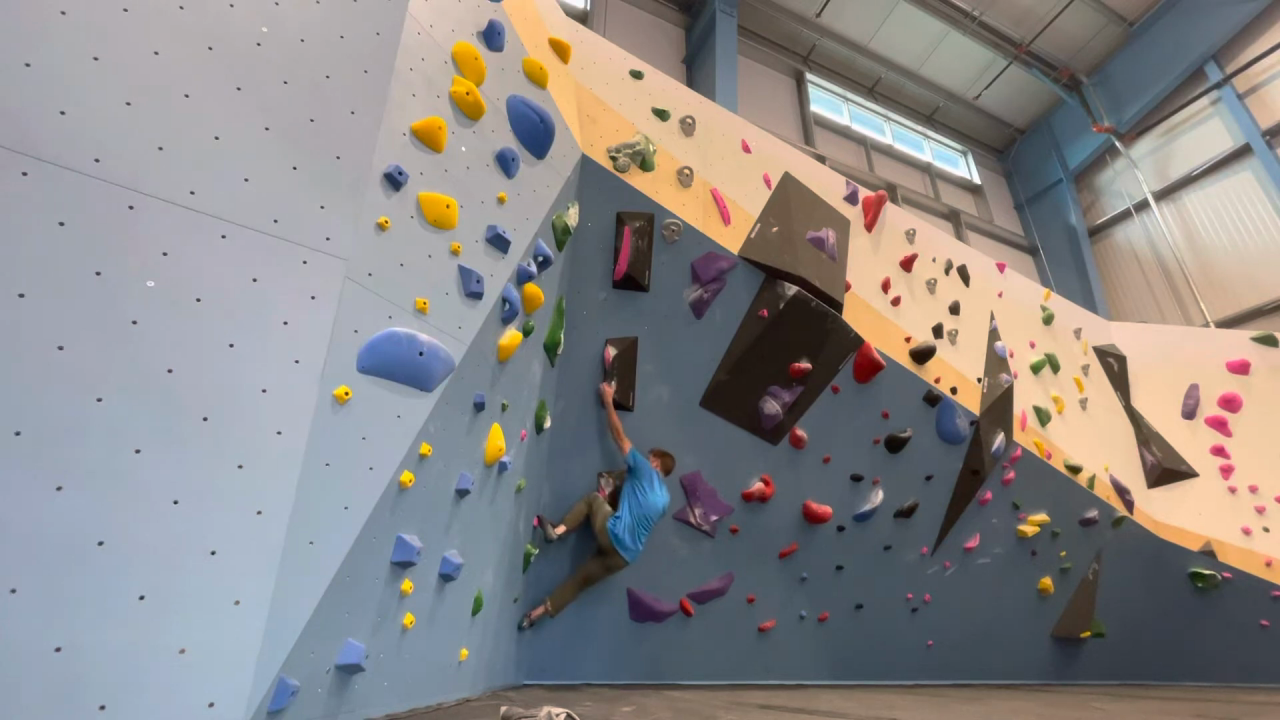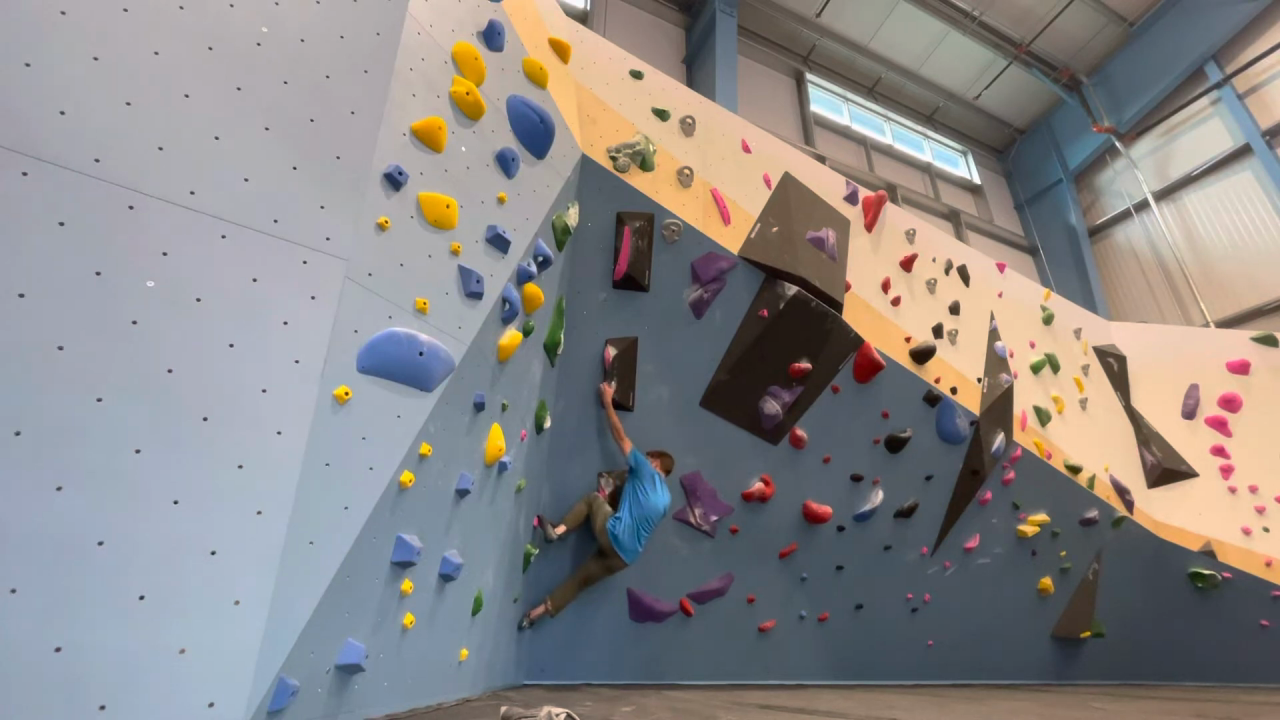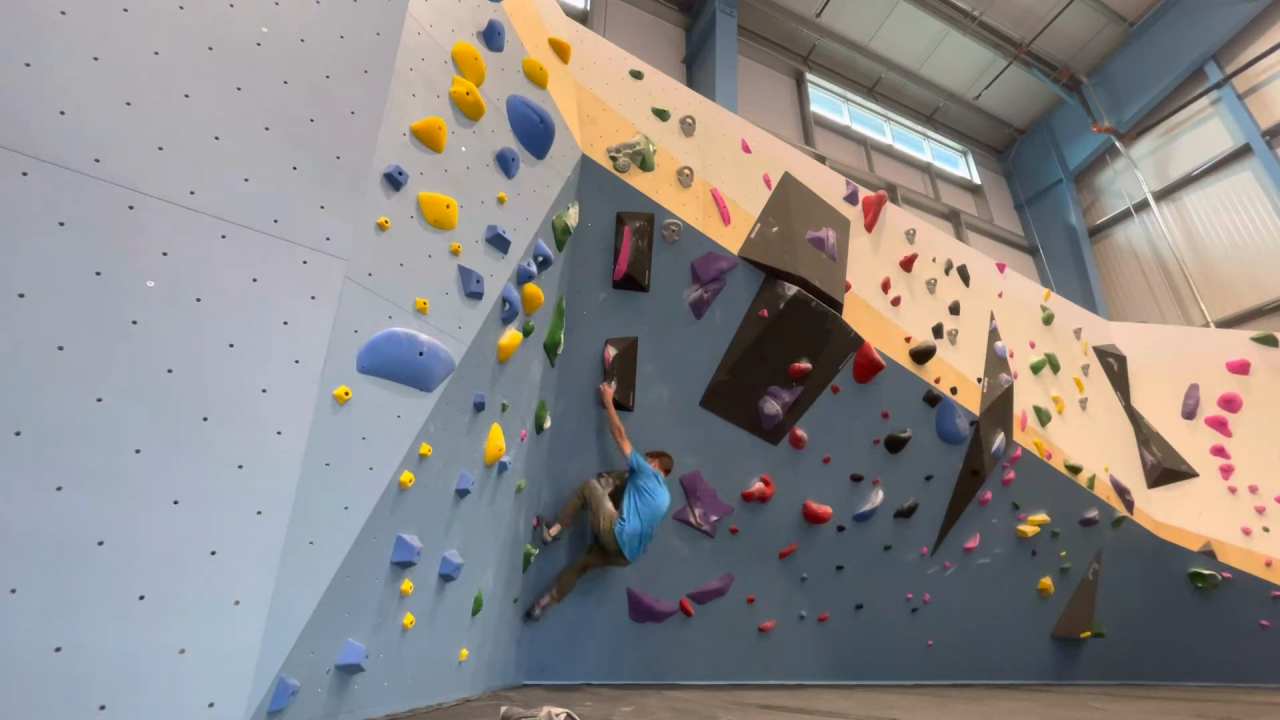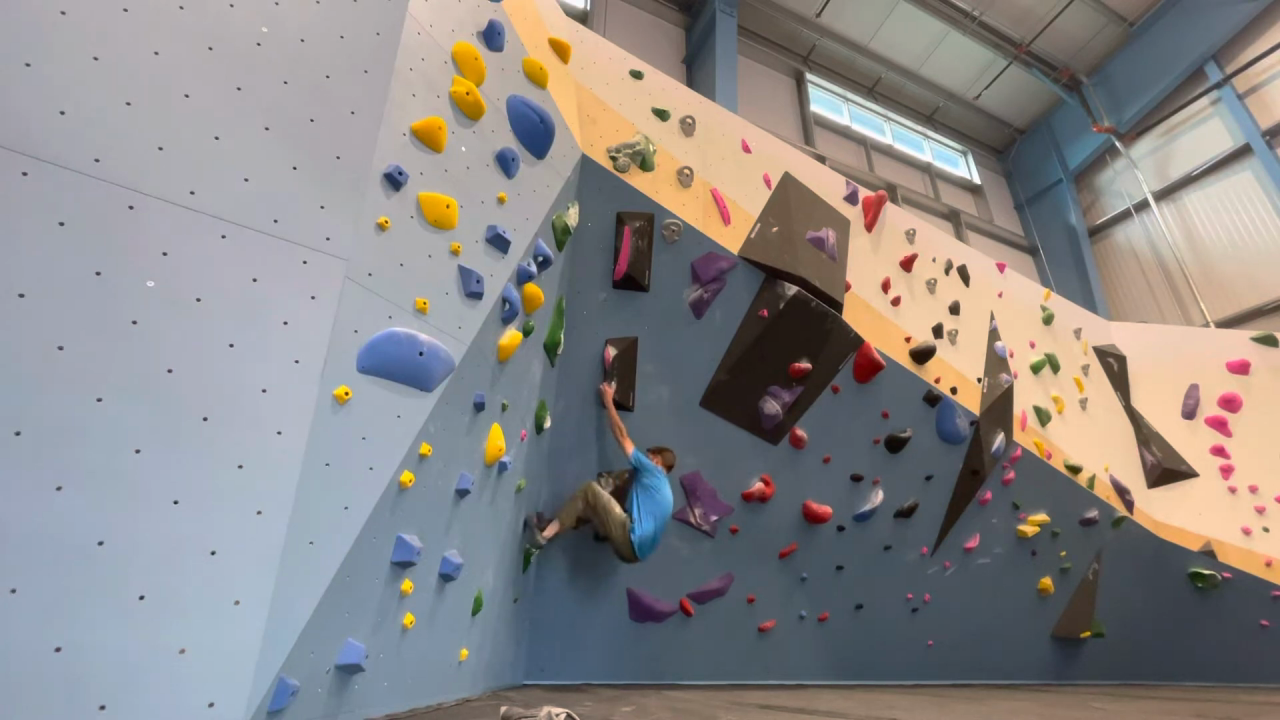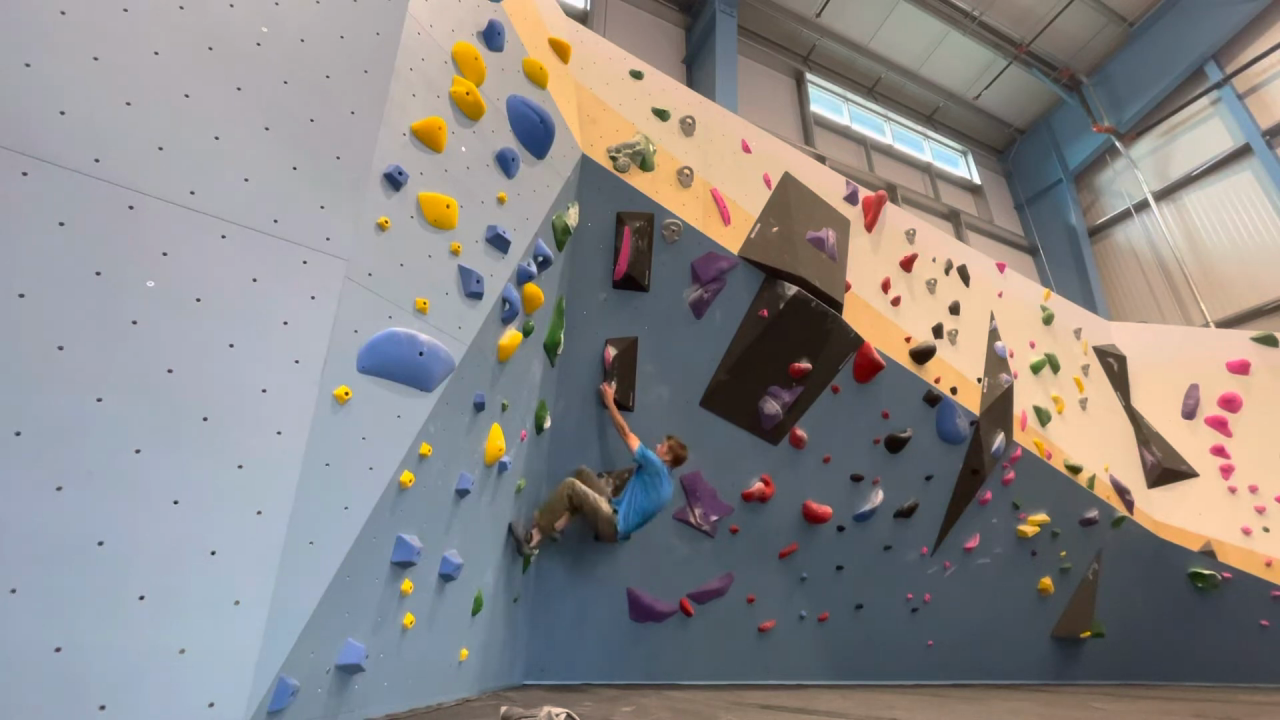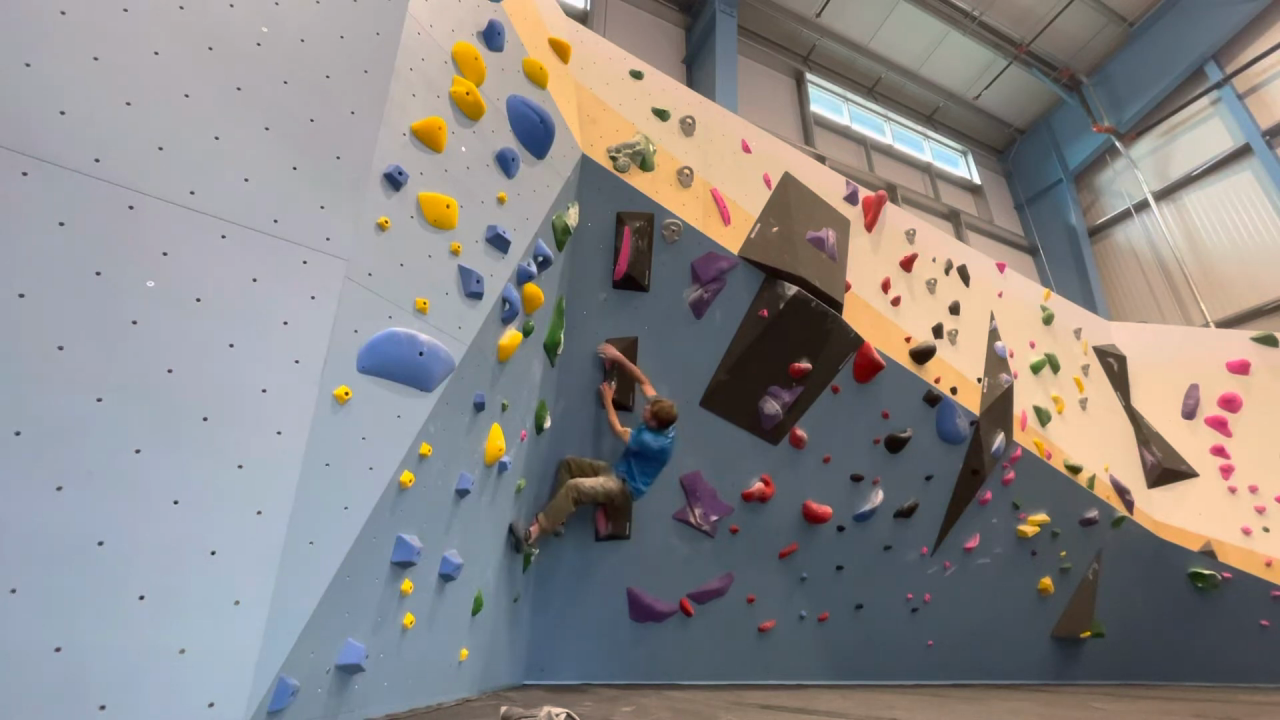
dt=0.5s
person 1, frame 1
left shoulder: (644, 470)
right shoulder: (664, 498)
left elbow: (619, 436)
left wrist: (608, 400)
right wrist: (614, 496)
left hip: (612, 535)
right hip: (626, 554)
left knee: (593, 499)
right knee: (580, 579)
left ankle: (557, 530)
right ankle: (539, 612)
person 1, frame 2
left shoulder: (645, 471)
right shoulder: (665, 498)
left elbow: (620, 436)
left wrist: (607, 401)
right wrist: (615, 499)
left hip: (613, 536)
right hip: (627, 555)
left knee: (593, 498)
right knee: (581, 579)
left ankle: (557, 530)
right ankle: (539, 611)
person 1, frame 3
left shoulder: (647, 473)
right shoulder: (665, 496)
left elbow: (621, 437)
left wrist: (608, 401)
left hip: (618, 540)
right hip: (627, 555)
left knee: (590, 487)
right knee: (583, 562)
left ankle: (551, 531)
right ankle: (544, 602)
person 1, frame 4
left shoulder: (650, 469)
right shoulder: (664, 489)
left elbow: (622, 436)
left wrist: (608, 401)
left hip: (629, 542)
right hip: (636, 549)
left knee: (592, 489)
right knee: (597, 506)
left ankle: (545, 534)
right ankle: (552, 529)
person 1, frame 5
left shoulder: (655, 464)
right shoulder: (664, 479)
left elbow: (625, 433)
left wrist: (609, 401)
left hip: (612, 523)
right hip: (613, 517)
left knee: (571, 485)
right knee: (582, 473)
left ankle: (533, 540)
right ankle: (557, 525)
person 1, frame 6
left shoulder: (653, 442)
right shoulder: (663, 425)
left elbow: (618, 430)
right elbow: (643, 381)
left wrist: (607, 401)
right wrist: (618, 358)
left hip: (624, 486)
right hip: (616, 473)
left knee: (573, 487)
right knee: (567, 463)
left ankle: (531, 535)
right ankle: (556, 520)
